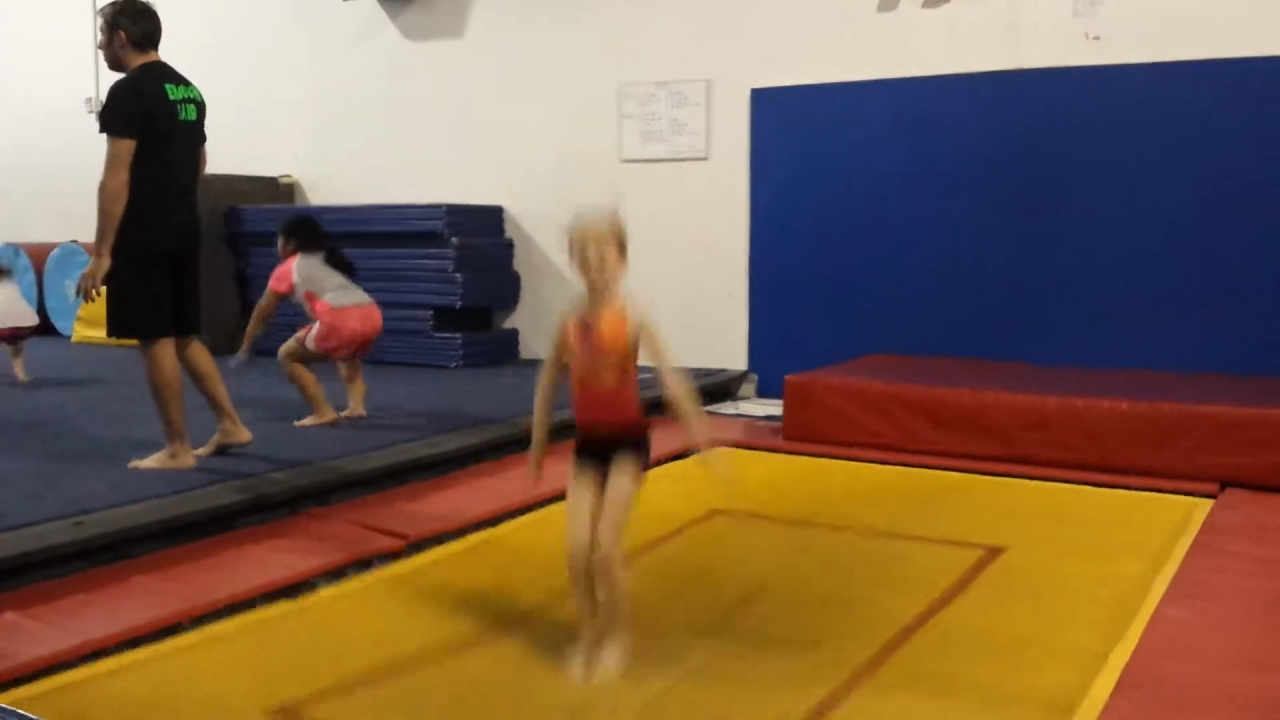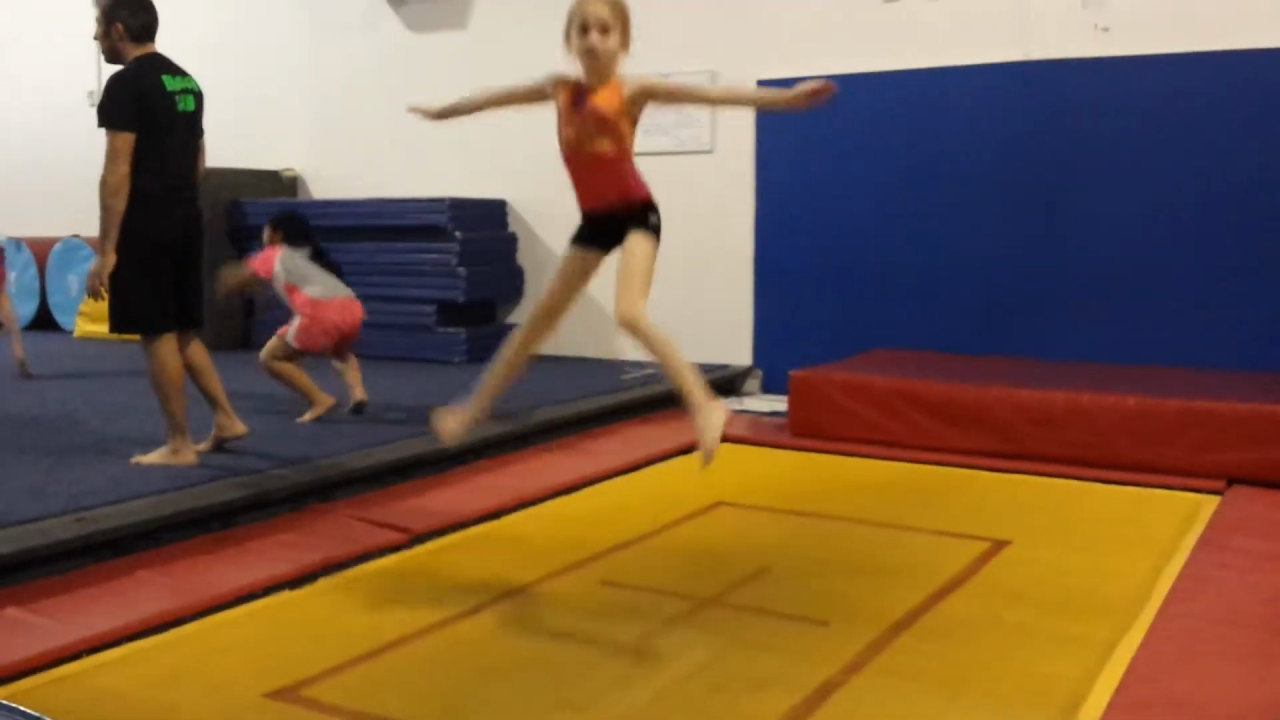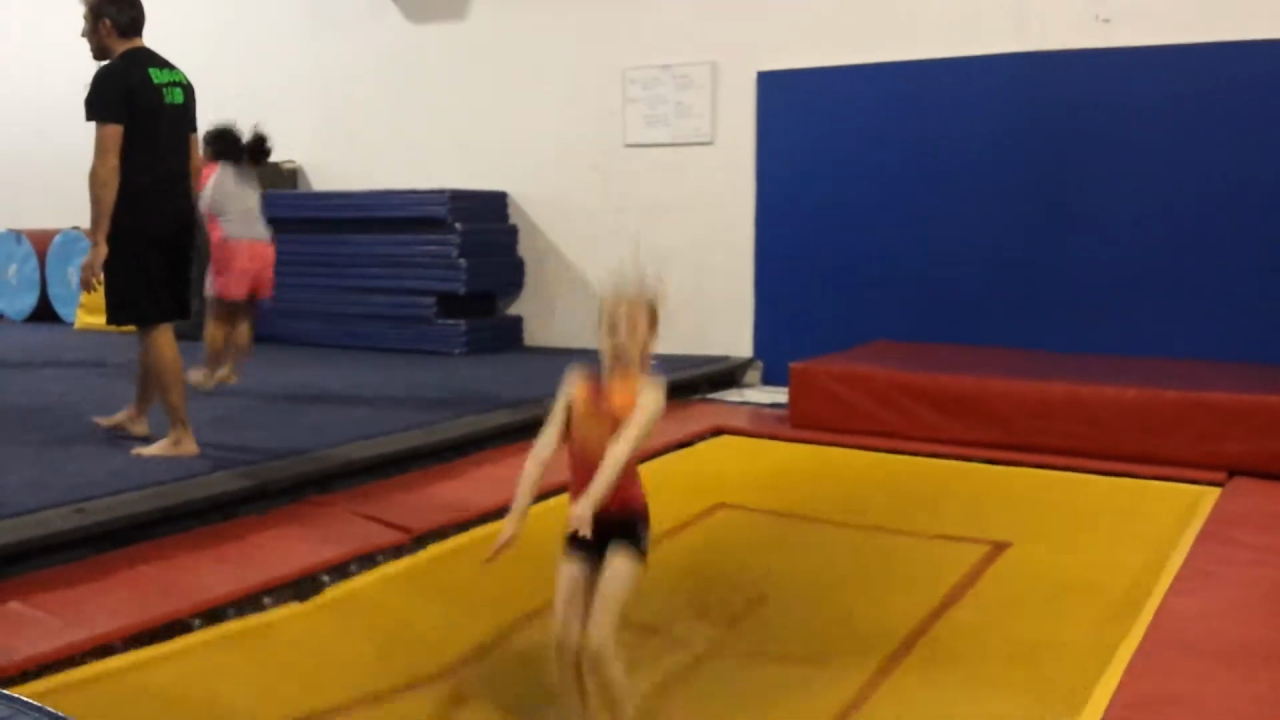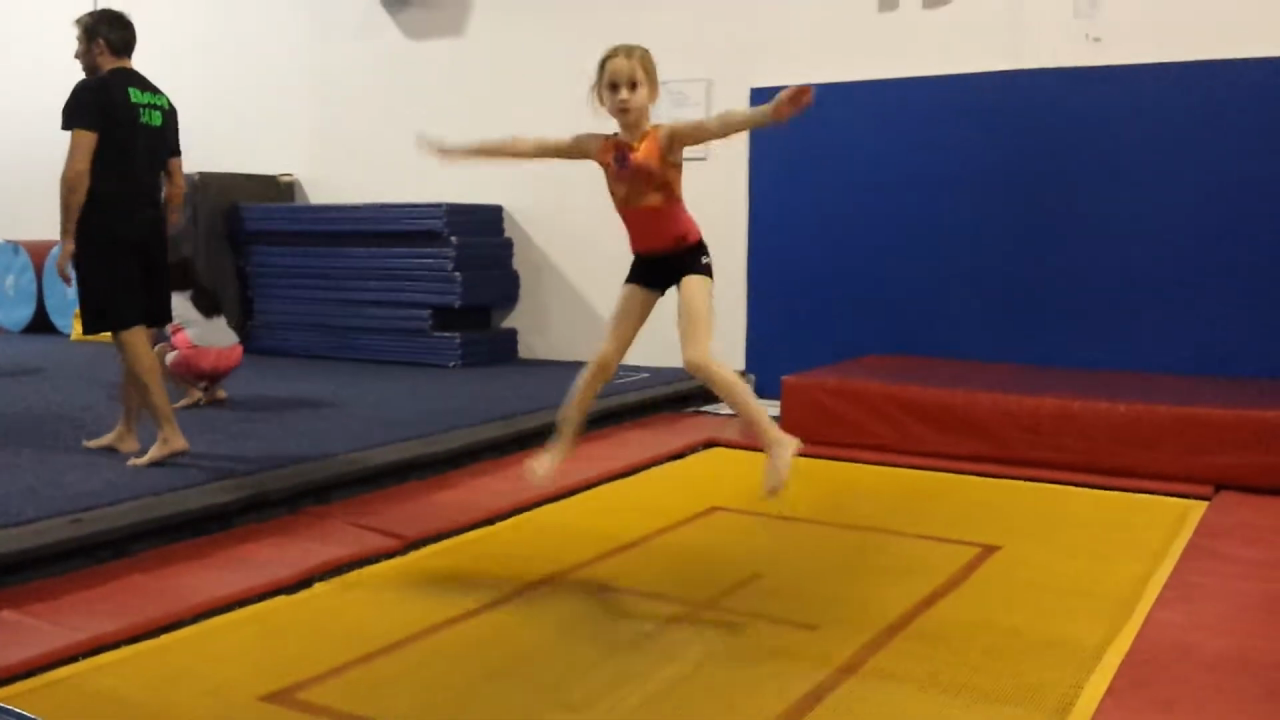
dt=0.5s
person 1, frame 1
left shoulder: (128, 91)
right shoulder: (189, 89)
left elbow: (116, 179)
left wrist: (101, 254)
left hip: (144, 235)
right hip: (184, 228)
left knee: (156, 341)
right knee: (182, 335)
left ankle: (178, 449)
right ankle: (231, 425)
person 1, frame 2
left shoulder: (126, 84)
right shoulder: (186, 81)
left elbow: (118, 173)
left wrist: (106, 251)
left hip: (145, 229)
right hip: (186, 223)
left knee: (157, 336)
right knee: (181, 331)
left ankle: (179, 445)
right ankle: (225, 419)
person 1, frame 3
left shoulder: (114, 77)
right shoulder: (177, 76)
left elbow: (107, 165)
left wrist: (98, 241)
left hip: (138, 220)
right hip: (177, 217)
left knee: (153, 327)
right knee: (158, 323)
left ankle: (180, 435)
right ankle: (137, 415)
person 1, frame 4
left shoulder: (93, 92)
right shoulder: (160, 100)
left elbow: (78, 168)
right elbow: (176, 184)
left wrist: (69, 235)
left hip: (106, 230)
right hip: (148, 230)
left knee: (129, 333)
right knee: (135, 332)
left ankle: (169, 432)
right ankle: (125, 431)
person 2, frame 1
left shoulder: (631, 321)
right shoulder: (569, 326)
left elbow: (668, 375)
right elbow: (546, 387)
left wrist: (697, 428)
right wrist: (537, 447)
left hip: (629, 439)
right hip: (589, 441)
left knee: (605, 547)
right knee: (577, 548)
left ankle: (615, 636)
right ankle: (587, 637)
person 2, frame 2
left shoulder: (633, 90)
right shoulder: (558, 88)
left elbow: (705, 94)
right elbow: (500, 96)
left wrist: (782, 97)
right wrist: (443, 110)
left hip: (636, 214)
right hip: (594, 220)
left knee: (629, 315)
right knee: (541, 319)
left ankle: (704, 405)
right ankle: (477, 406)
person 2, frame 3
left shoulder: (648, 392)
right shoulder: (576, 385)
left elbow: (625, 444)
right elbow: (544, 447)
left wrist: (593, 499)
right wrist: (515, 516)
left hip: (623, 523)
right hip: (581, 524)
left knee: (596, 643)
right knee: (565, 642)
person 2, frame 4
left shoulder: (669, 137)
right shoulder: (598, 145)
left elbow: (716, 125)
right elbow: (527, 146)
left wrist: (769, 114)
right wrist: (459, 150)
left hip: (688, 254)
right hip: (645, 261)
left knee: (699, 360)
right knee: (603, 360)
left ankle: (775, 440)
right ankle: (560, 447)
person 3, frame 1
left shoulder: (288, 269)
right shoulder: (327, 261)
left elbow: (262, 312)
left wrist: (245, 347)
left hip: (340, 319)
right hip: (371, 315)
left knee: (288, 356)
right knee: (349, 355)
left ankle: (323, 411)
right ankle: (356, 405)
person 3, frame 2
left shoulder: (271, 257)
right shoulder: (309, 253)
left elbow: (236, 281)
left wrist: (224, 286)
left hip: (319, 312)
right hip: (350, 309)
left knee: (270, 358)
right knee: (343, 353)
left ankle: (320, 400)
right ankle: (358, 392)
person 3, frame 3
left shoulder: (209, 174)
right shoulder: (247, 175)
left hip: (233, 250)
right hip: (262, 249)
left knee: (217, 316)
right knee: (241, 316)
left ankle: (209, 373)
right ankle: (229, 370)
person 3, frame 4
left shoulder: (168, 300)
right shoulder: (207, 297)
left hip: (200, 355)
right hip: (232, 355)
left knee: (161, 352)
left ankle: (193, 392)
right ankle: (216, 390)
